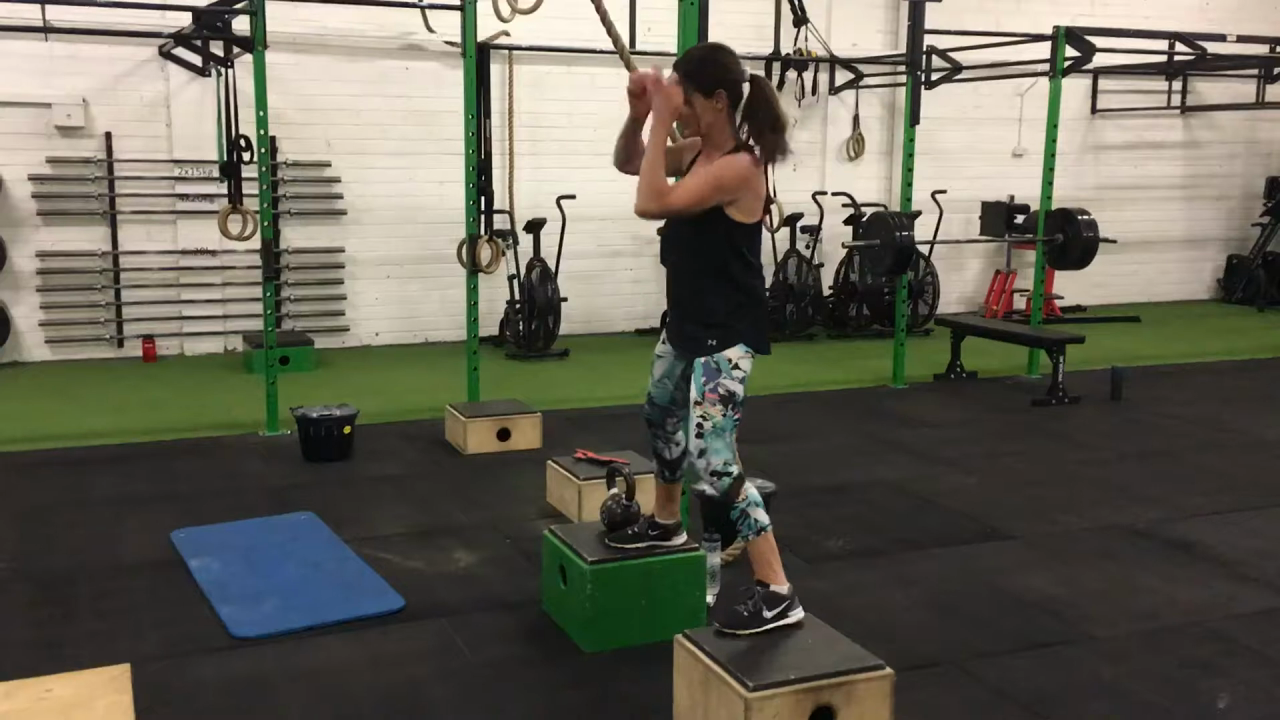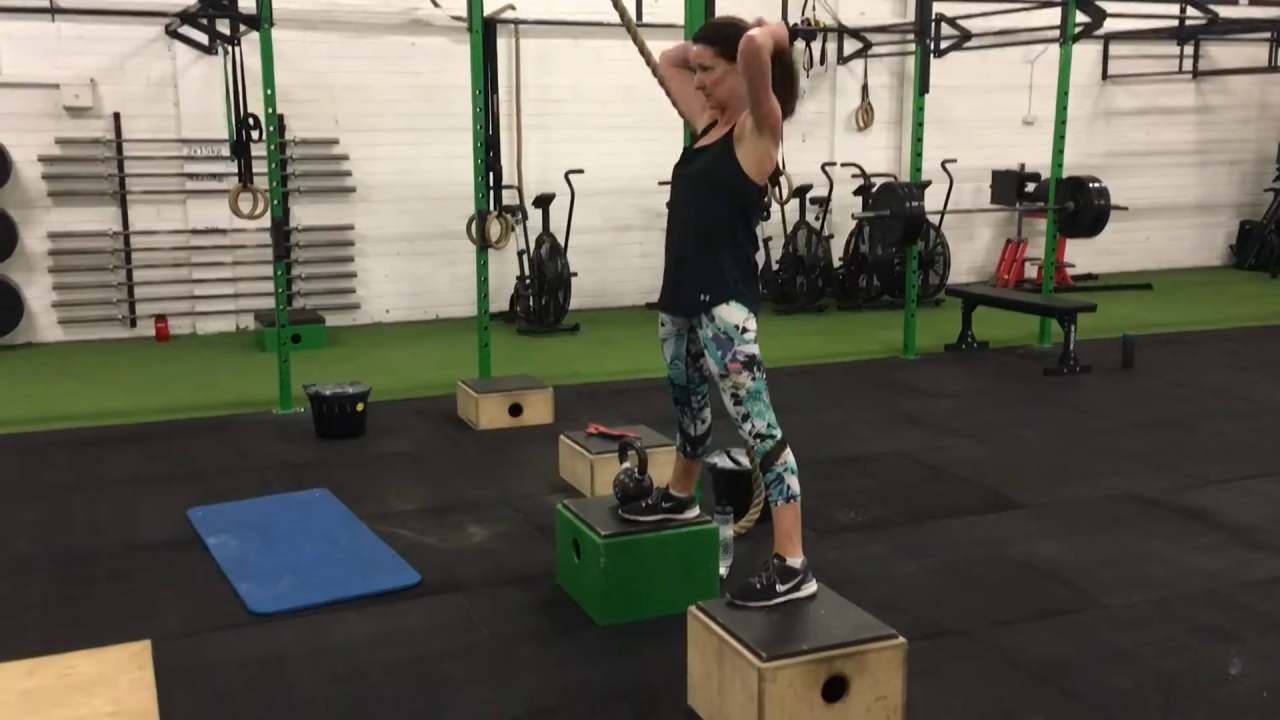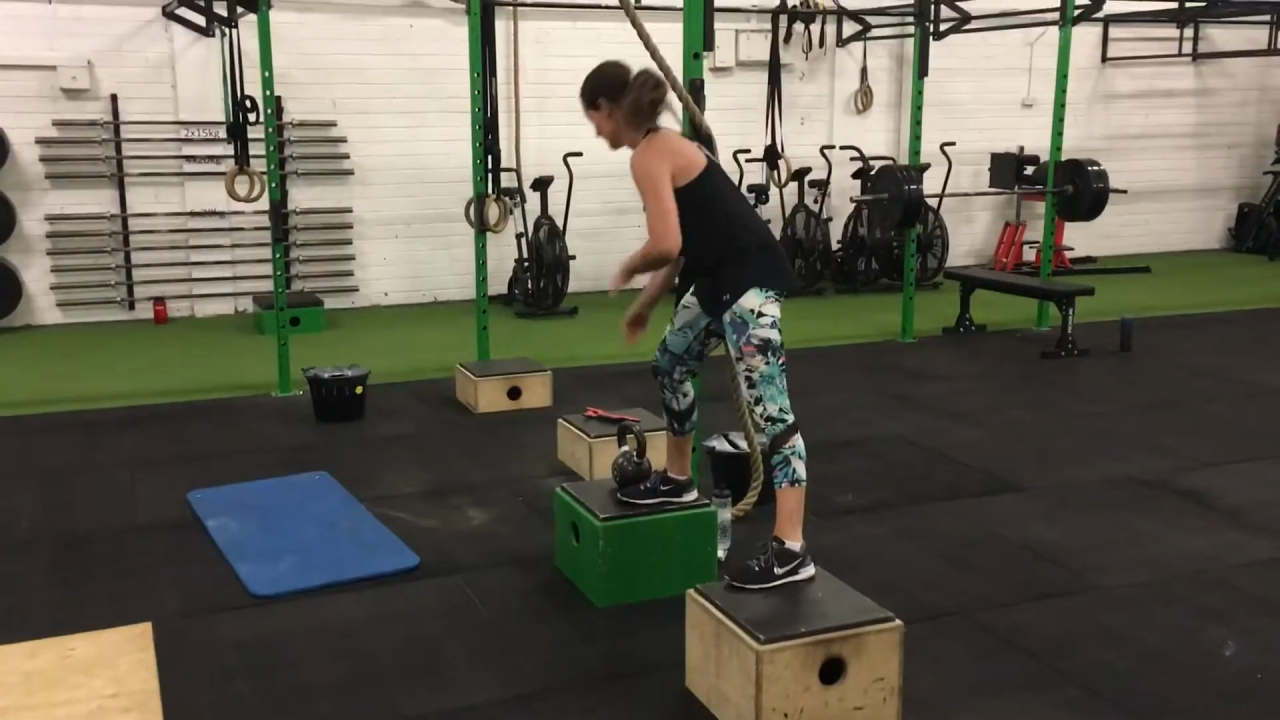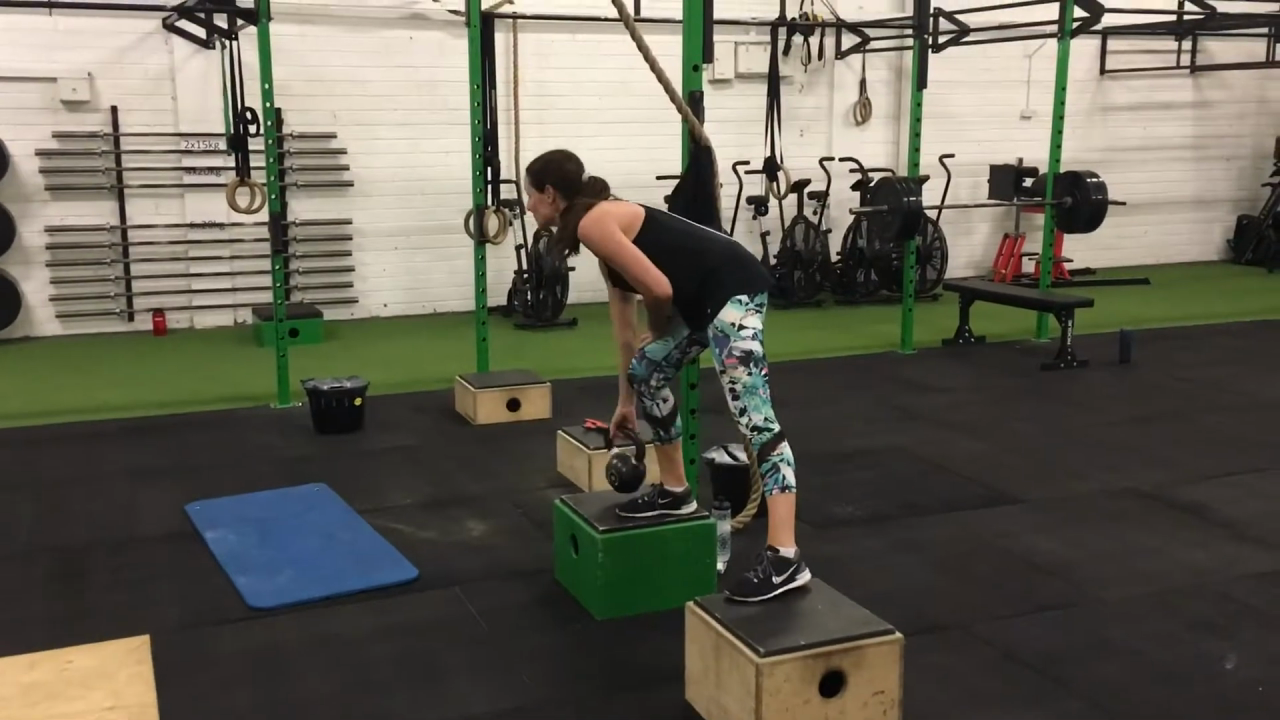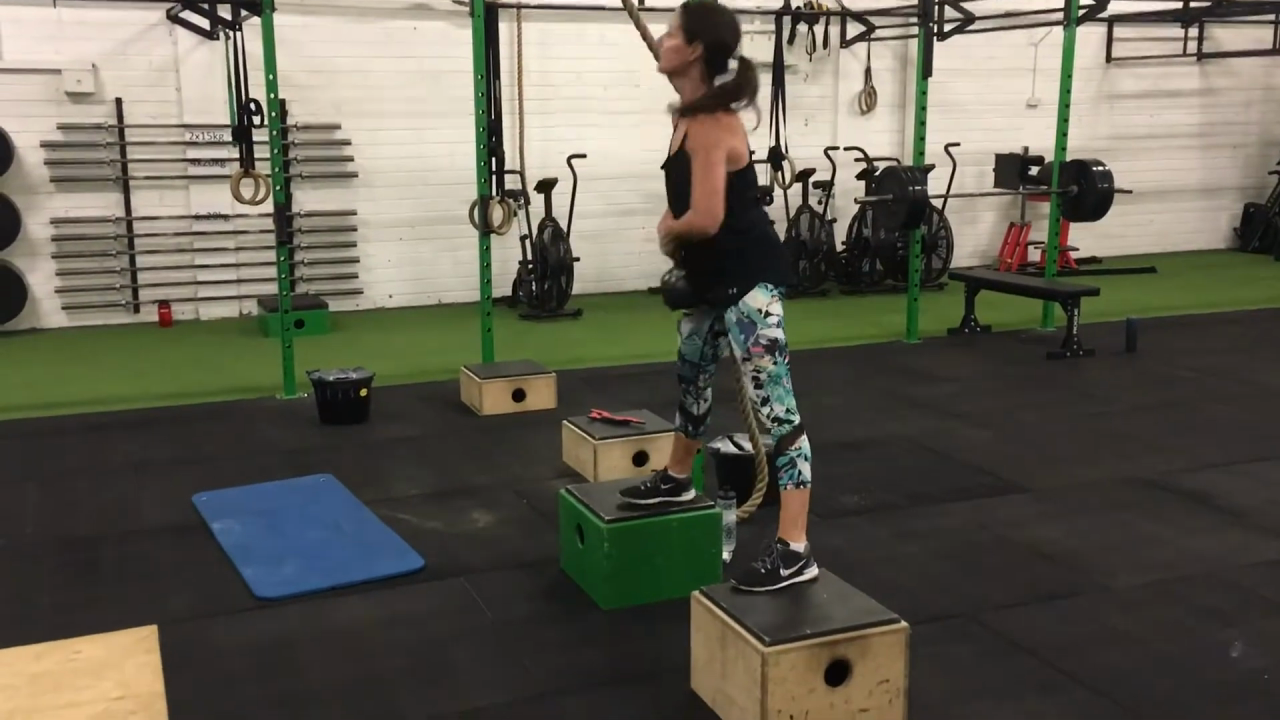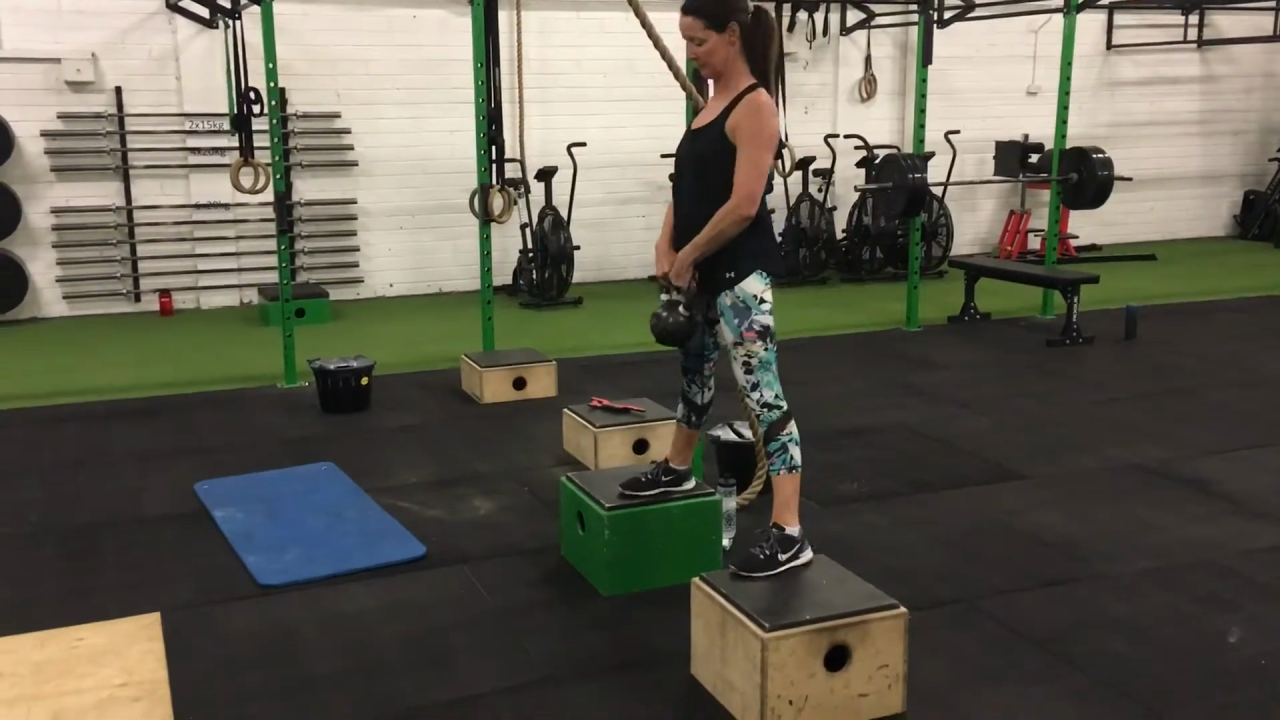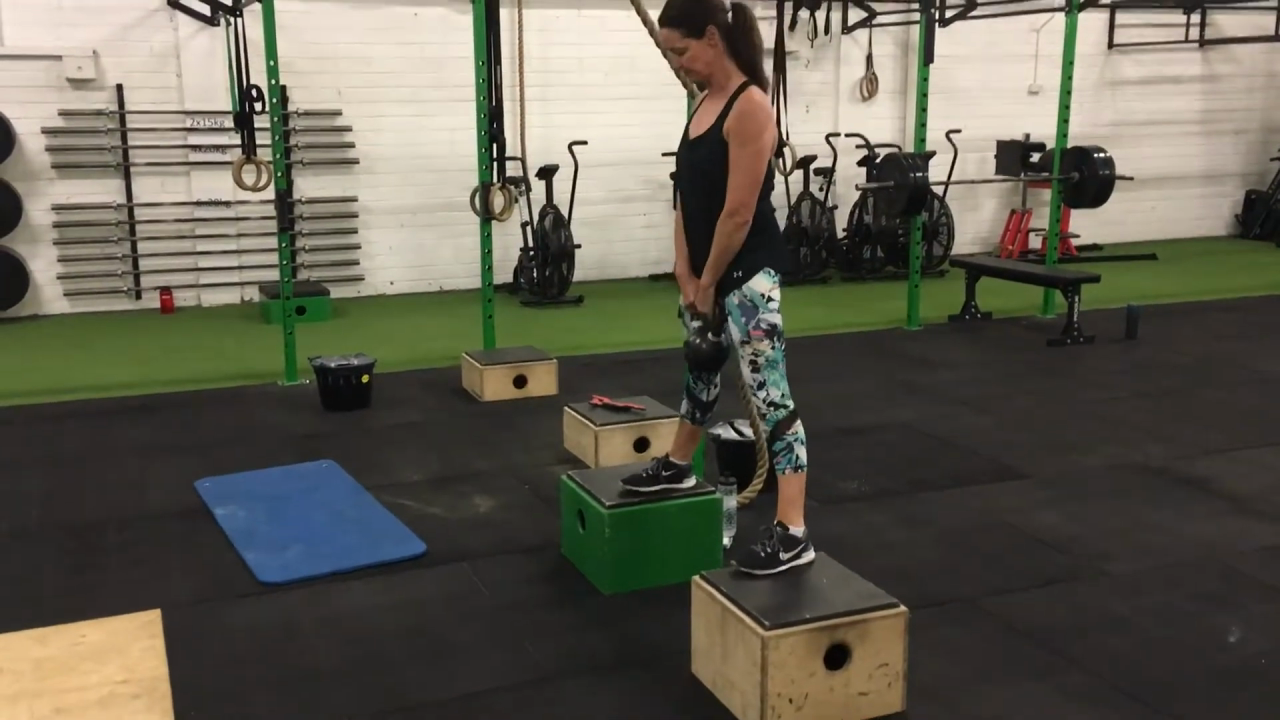
dt=0.7s
person 1, frame 1
left shoulder: (738, 167)
right shoulder: (698, 150)
left elbow: (650, 204)
right elbow: (627, 163)
left wrist: (661, 120)
right wrist: (640, 114)
left hip: (727, 335)
right hip: (687, 323)
left knee: (712, 458)
right knee: (660, 417)
left ankle: (777, 593)
right ankle: (665, 522)
person 1, frame 2
left shoulder: (761, 127)
right shoulder: (710, 121)
left elbow: (758, 52)
right elbow: (666, 62)
left wrist: (771, 35)
right wrist: (702, 47)
left hip: (723, 298)
right hip: (682, 293)
left knee: (757, 425)
right knee: (687, 400)
left ankle: (792, 567)
right ankle: (679, 496)
person 1, frame 3
left shoulder: (648, 154)
right shoulder: (660, 146)
left elbow: (666, 245)
right elbow: (684, 241)
left wrist: (628, 271)
right wrist: (647, 300)
left hip: (750, 279)
right hip: (717, 279)
left knee: (768, 409)
right knee: (670, 363)
left ankle: (791, 550)
right ankle: (678, 478)
person 1, frame 4
left shoulder: (593, 224)
right shoulder: (601, 220)
left elbow: (658, 290)
right elbow: (624, 325)
left wrist: (657, 331)
right wrist: (626, 401)
left hip: (733, 290)
right hip: (701, 296)
left knee: (754, 417)
right knee: (648, 371)
left ankle: (785, 558)
right ankle: (674, 490)
person 1, frame 5
left shoulder: (712, 122)
right shoulder: (695, 114)
left elbow: (706, 220)
left wrist: (668, 233)
right wrist: (672, 224)
left hip: (748, 276)
right hip: (713, 274)
left knee: (774, 407)
right knee: (691, 372)
left ankle: (795, 550)
right ankle: (677, 478)
person 1, frame 6
left shoulder: (755, 106)
right shoulder: (715, 100)
left elbow: (743, 206)
left wrist: (686, 258)
right wrist: (666, 248)
left hip: (739, 270)
right hip: (701, 266)
left knee: (761, 394)
right knee: (694, 367)
left ankle: (788, 534)
right ankle: (676, 468)
person 1, frame 7
left shoulder: (750, 107)
right shoulder: (704, 102)
left elbow: (739, 214)
right elbow: (688, 196)
left wrist: (709, 284)
right wrist: (686, 273)
left hip: (748, 270)
right hip: (706, 266)
left knee: (769, 393)
right knee: (700, 367)
left ankle: (792, 533)
right ankle: (678, 464)
